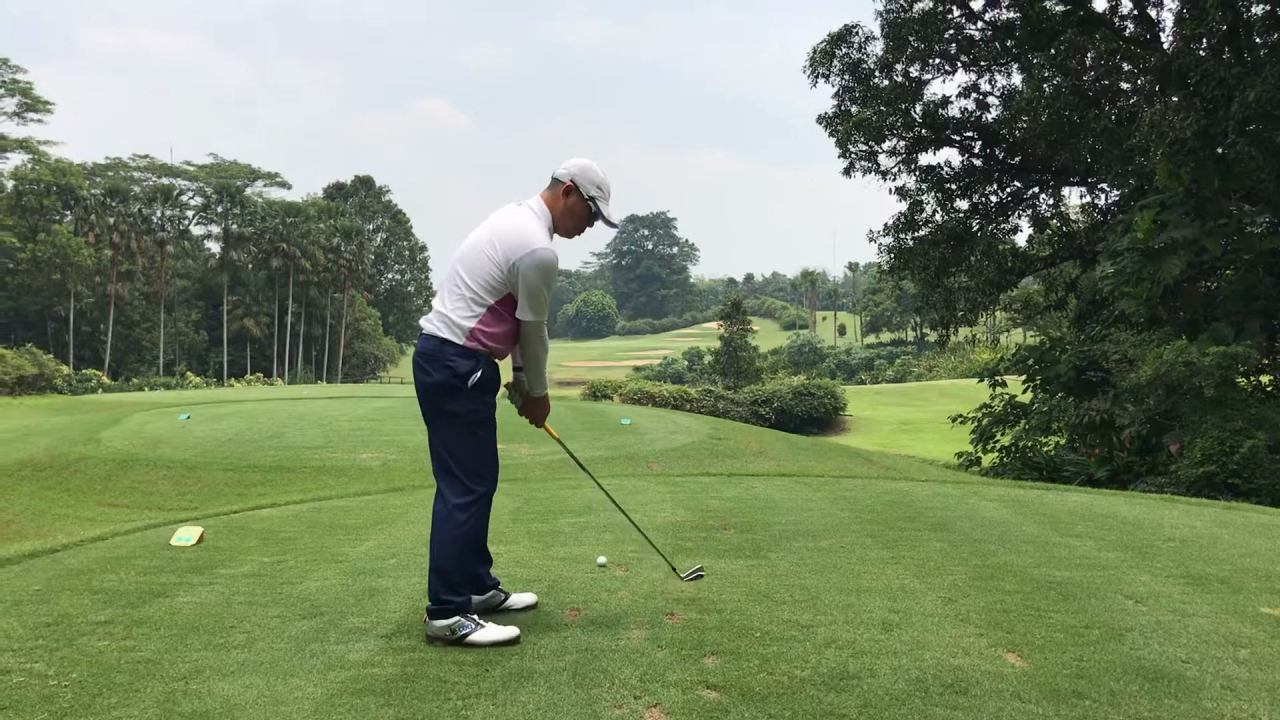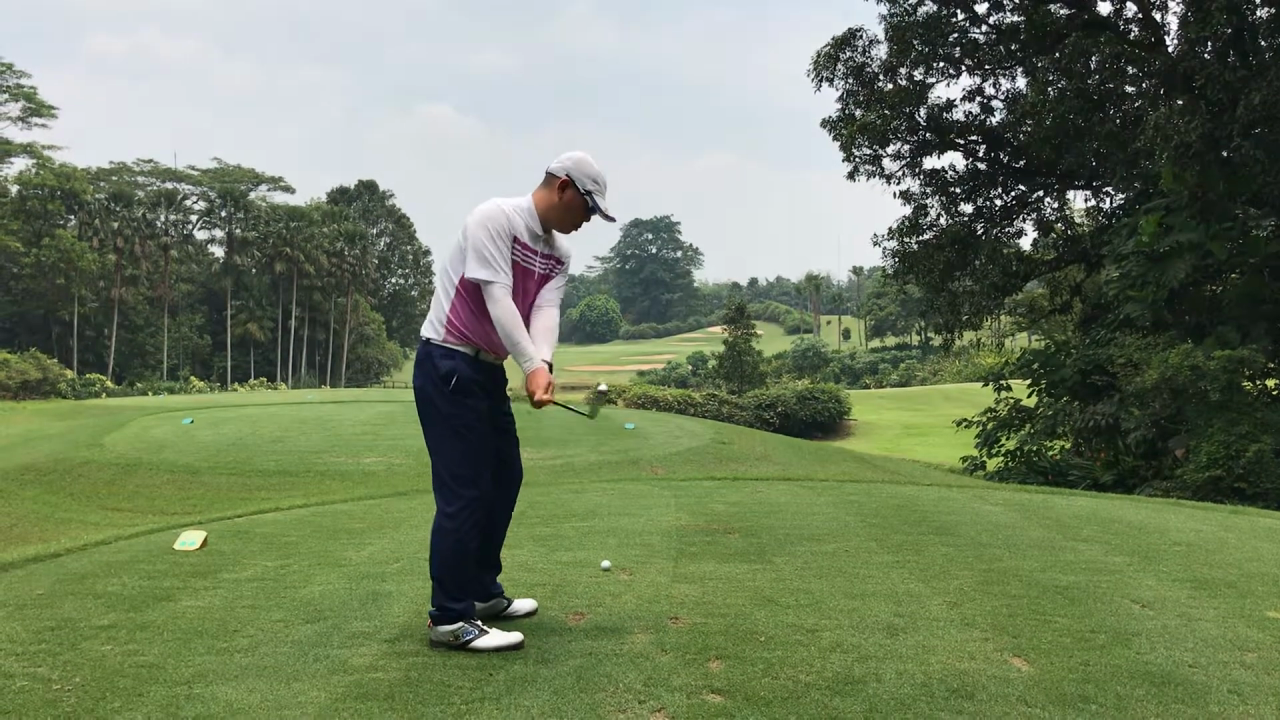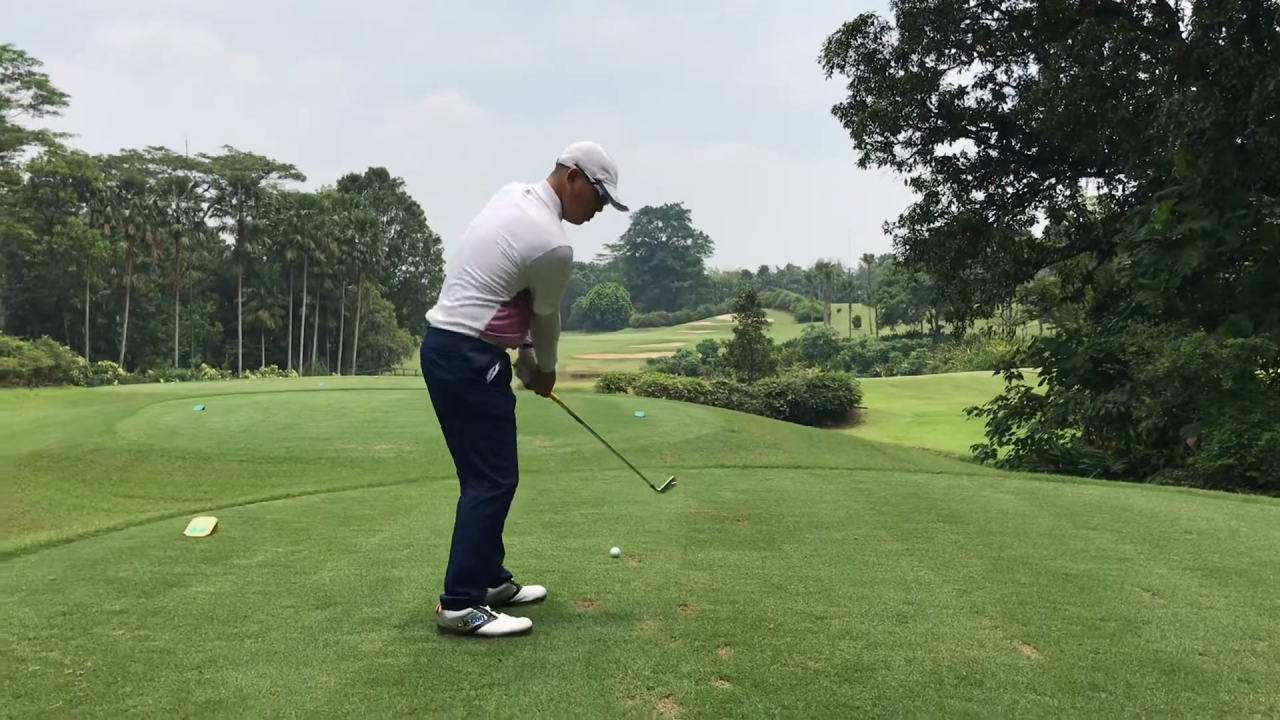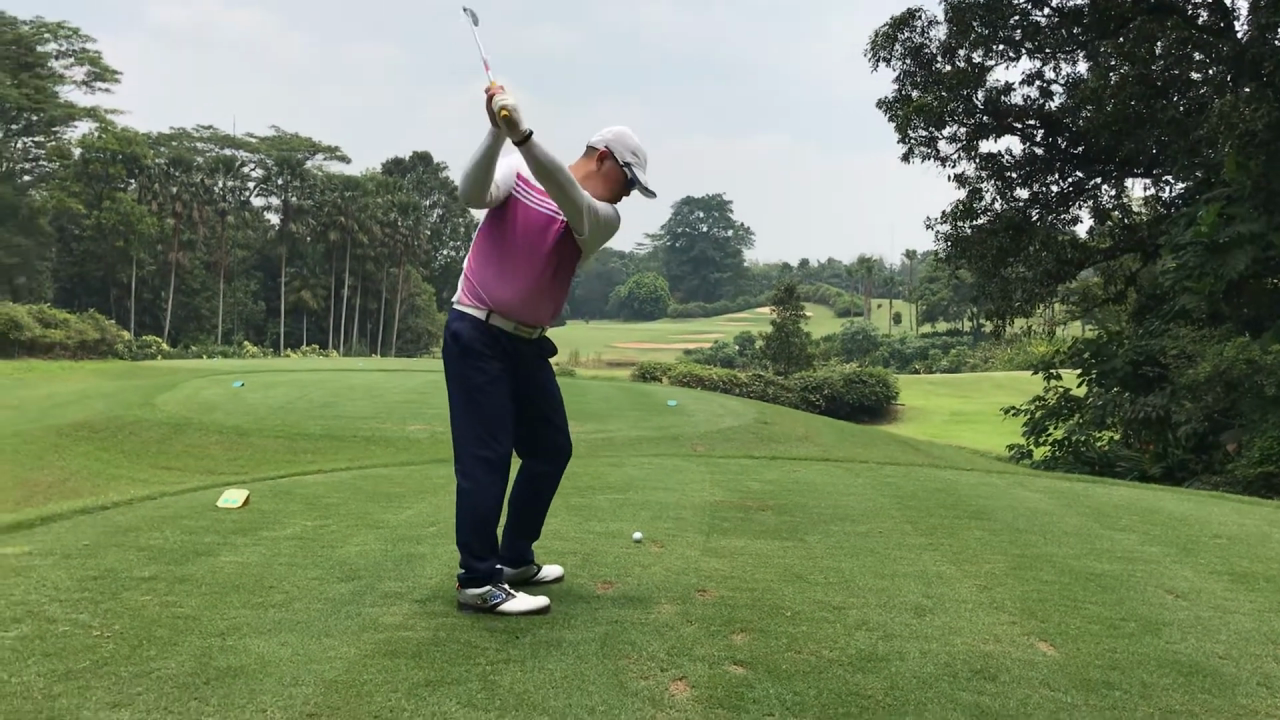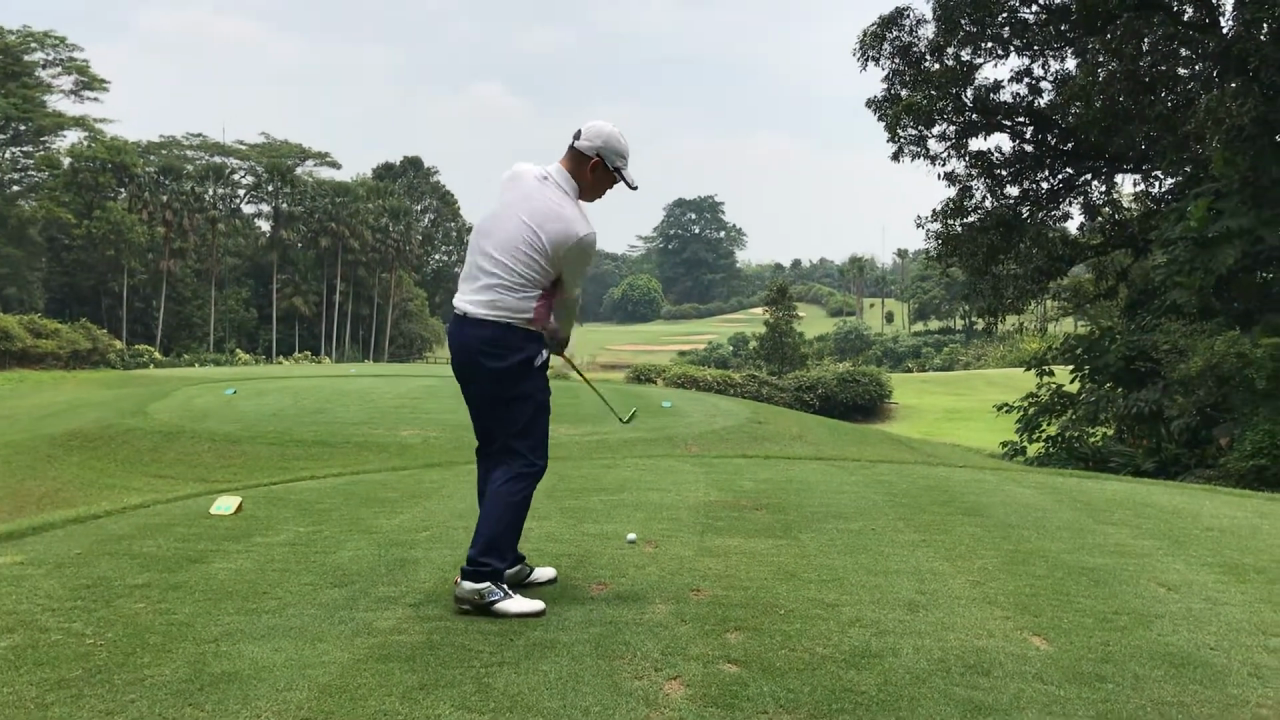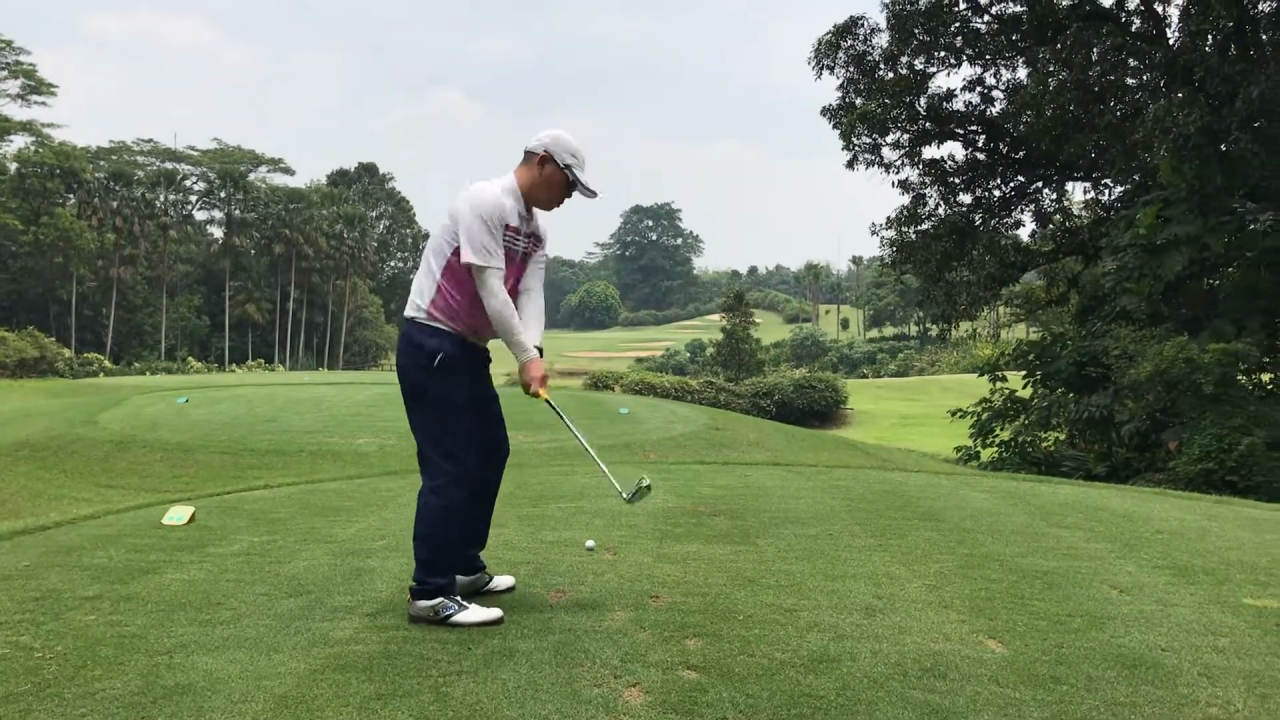
dt=0.7s
person 1, frame 1
left shoulder: (516, 217)
right shoulder: (538, 249)
right elbow: (533, 330)
left wrist: (522, 375)
right wrist: (537, 393)
left hip: (445, 357)
right hip: (457, 364)
left knee: (474, 480)
right knee: (466, 486)
left ankle: (476, 585)
right ankle: (446, 613)
person 1, frame 2
left shoulder: (557, 254)
right shoulder: (495, 217)
left elbow: (544, 313)
right elbow: (497, 300)
left wrist: (542, 366)
right wrist: (531, 367)
left hip: (483, 369)
right hip: (448, 366)
left knee: (503, 480)
right knee: (464, 490)
left ankle: (480, 593)
right ankle: (450, 618)
person 1, frame 3
left shoulder: (512, 195)
right shoulder: (552, 246)
right elbow: (545, 318)
left wrist: (525, 351)
right wrist: (544, 368)
left hip: (444, 345)
right hip: (469, 358)
left knee: (484, 471)
right knee: (493, 479)
left ankle: (488, 578)
right ankle: (459, 604)
person 1, frame 4
left shoulder: (603, 218)
right shoulder: (515, 171)
left elbow: (568, 199)
right elbow: (471, 194)
left wrist: (522, 134)
right wrist: (498, 132)
left hip: (528, 344)
right hip: (476, 334)
left knee: (550, 450)
right knee: (485, 457)
left ankle: (513, 558)
right ankle: (478, 580)
person 1, frame 5
left shoulder: (518, 176)
right shoulder: (577, 232)
right elbow: (567, 302)
left wrist: (546, 329)
right wrist: (560, 336)
left hip: (468, 329)
right hip: (508, 343)
left knee: (500, 451)
right knee: (523, 458)
left ankle: (503, 560)
right ankle: (479, 578)
person 1, frame 6
left shoulder: (535, 233)
right shoulder: (482, 200)
left elbow: (530, 293)
right elbow: (489, 288)
left wrist: (535, 351)
right wrist: (524, 355)
left hip: (466, 350)
right hip: (432, 346)
left knee: (489, 455)
right knee: (449, 467)
left ankle: (463, 569)
right ankle: (430, 593)
